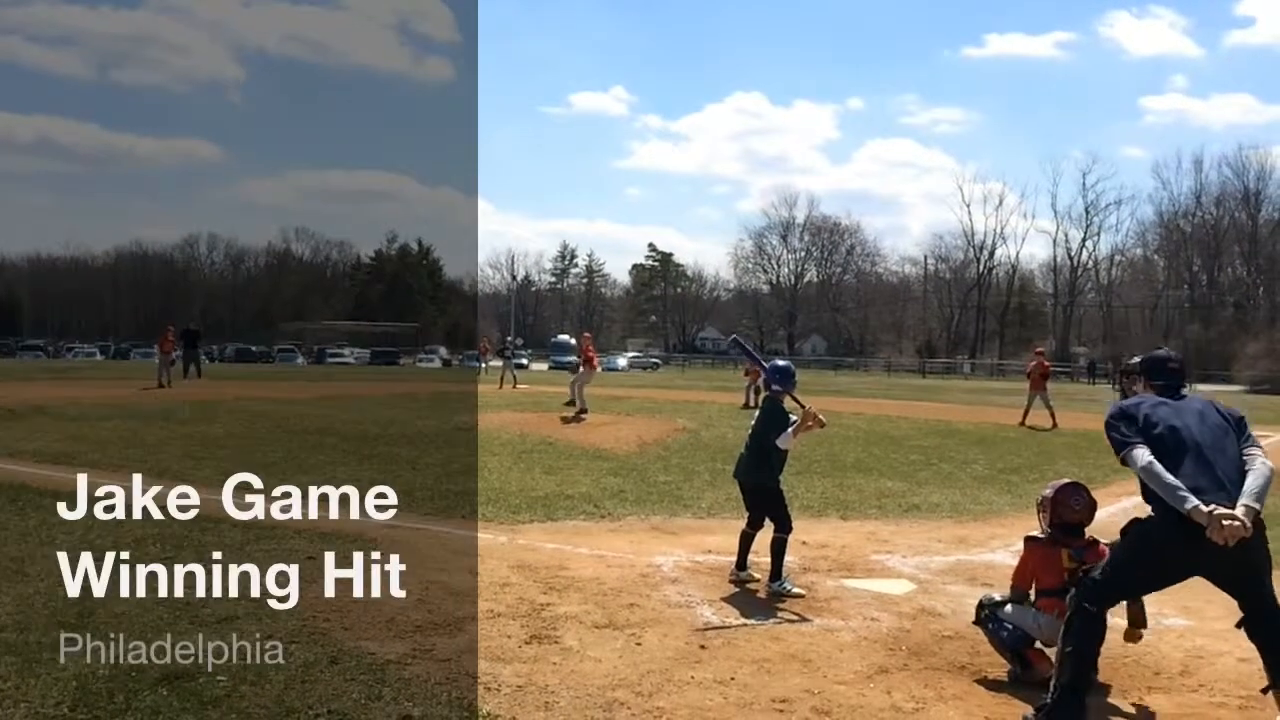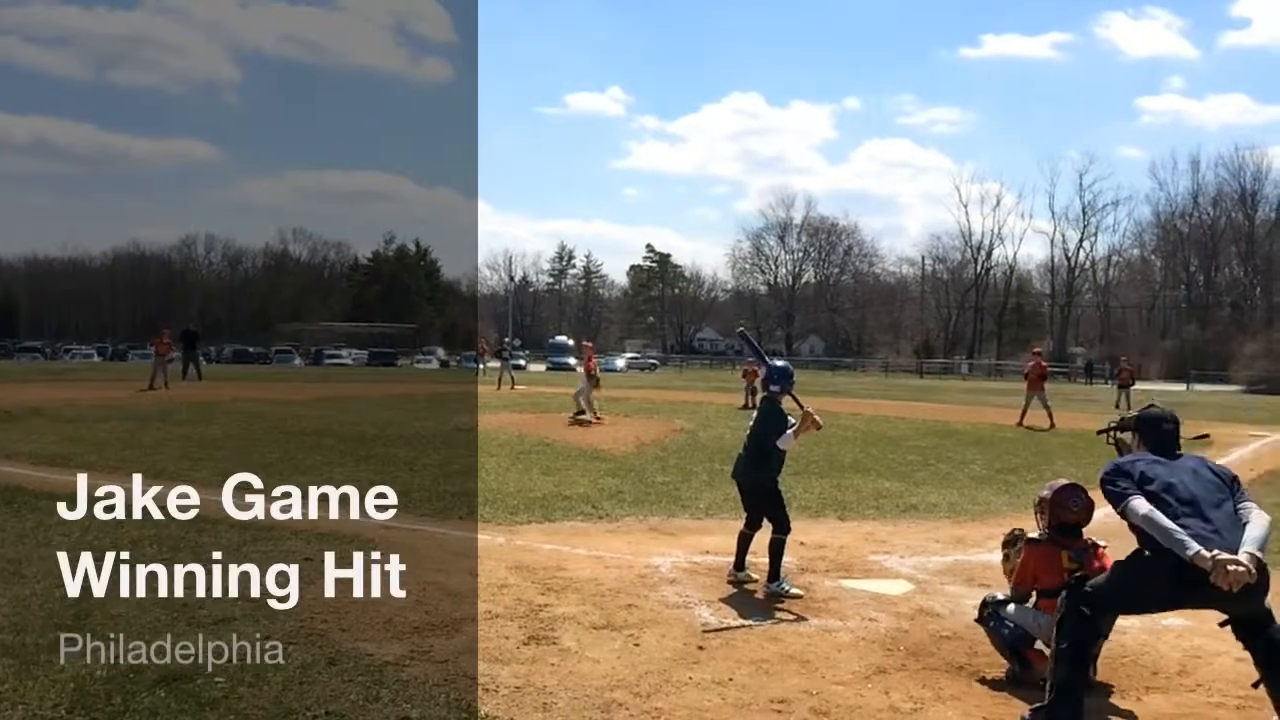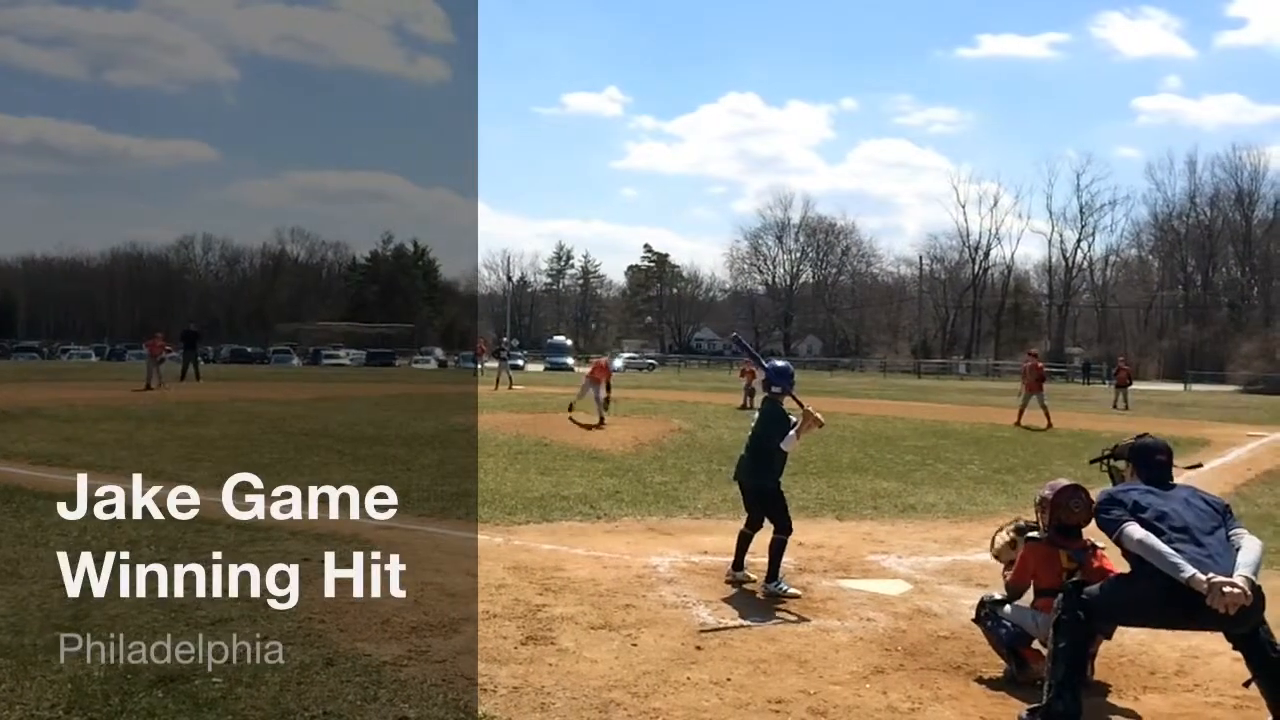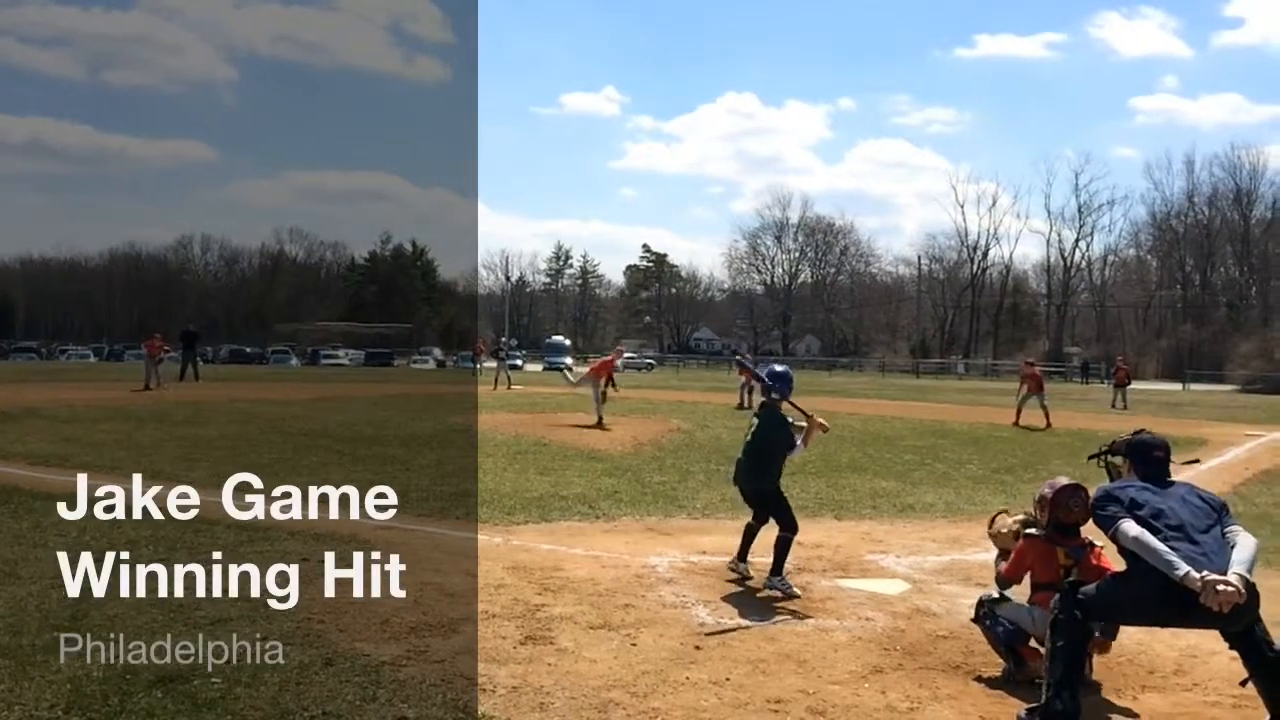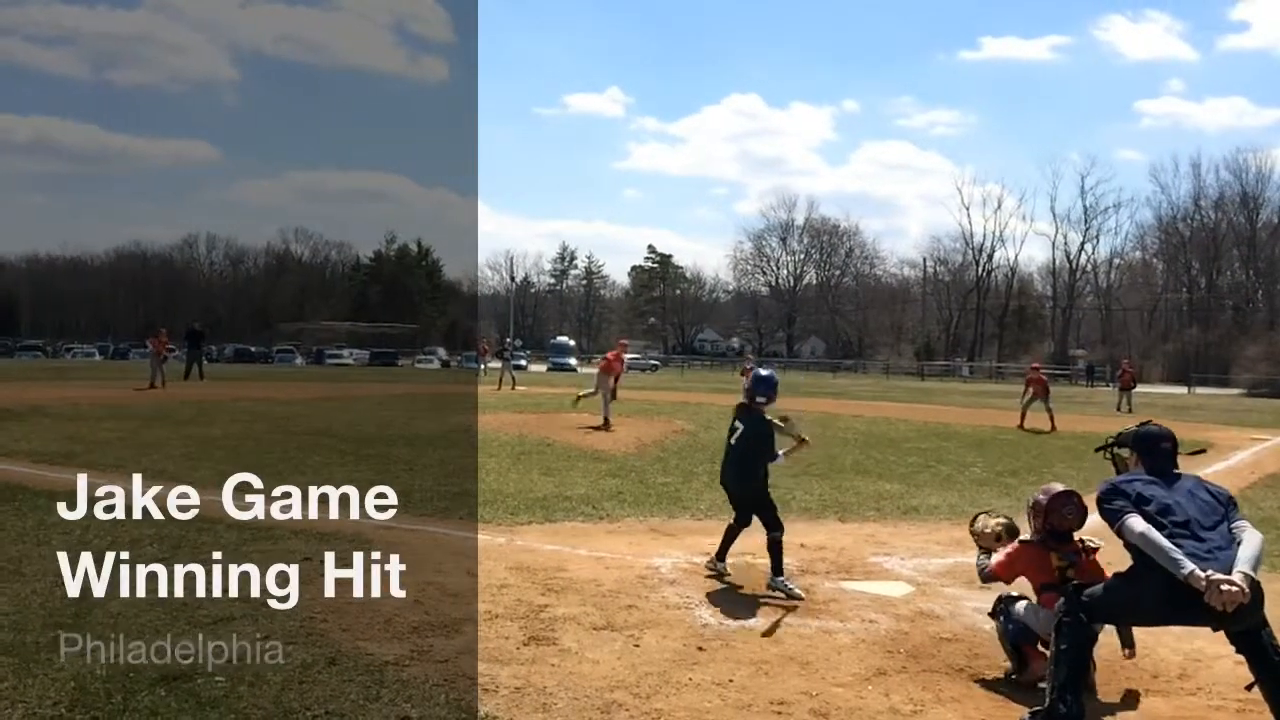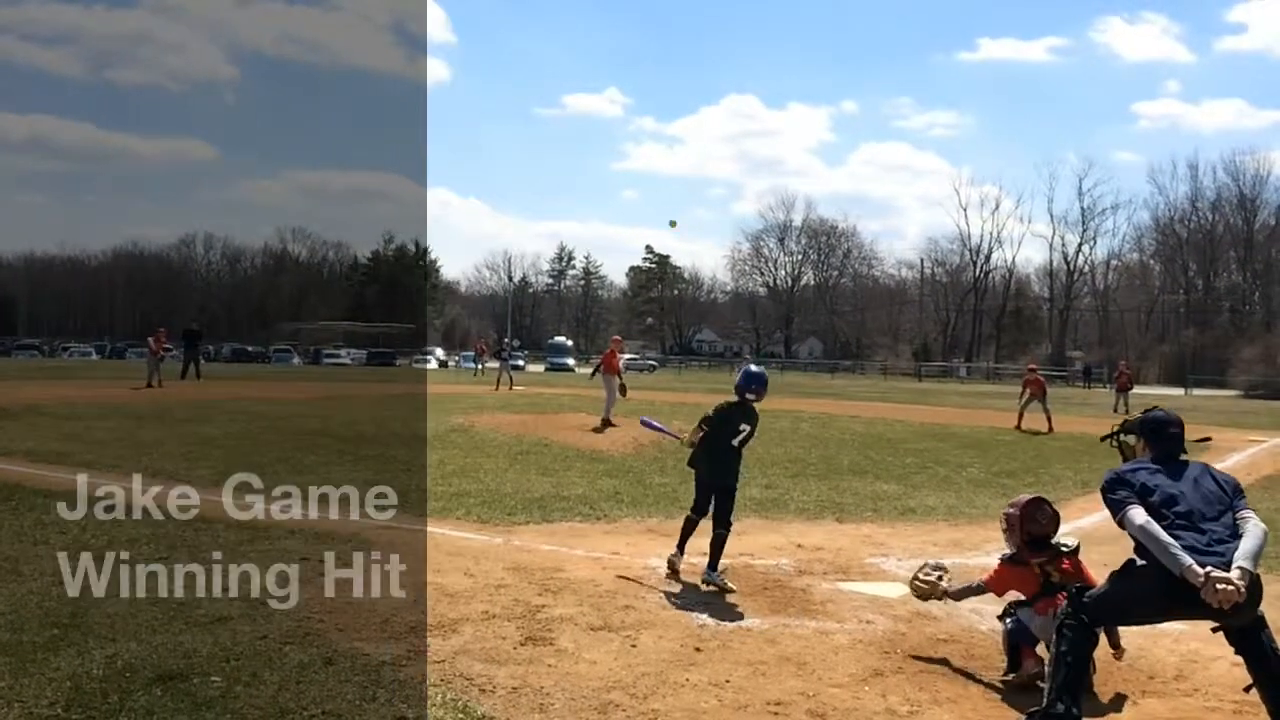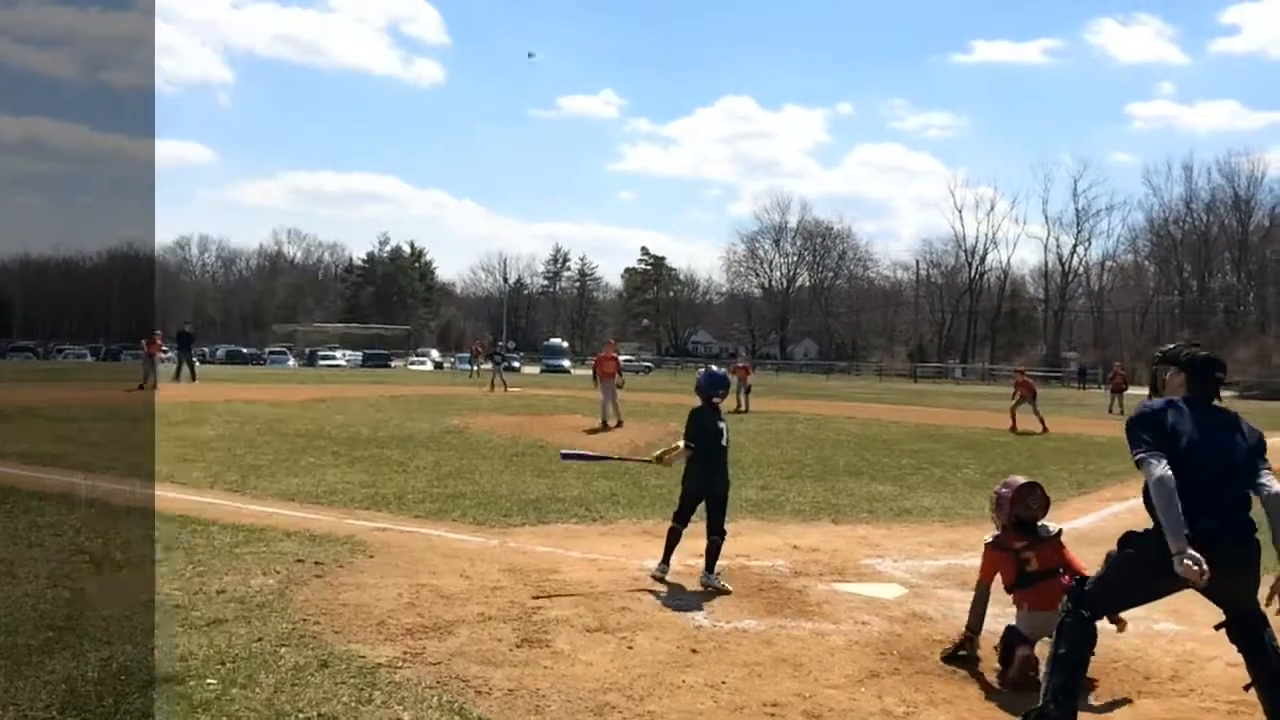
dt=0.3s
person 1, frame 1
left shoulder: (1127, 411)
right shoulder: (1224, 412)
left elbow: (1144, 464)
left wrist: (1199, 513)
right wrist: (1244, 513)
left hip: (1179, 526)
right hip: (1244, 531)
left knee: (1090, 598)
person 1, frame 2
left shoulder: (1121, 468)
right shoulder: (1216, 470)
left elbow: (1143, 513)
left wrist: (1202, 559)
right wrist: (1248, 560)
left hip: (1180, 570)
right hip: (1245, 576)
left knee: (1080, 602)
person 1, frame 3
left shoulder: (1114, 497)
right shoulder: (1207, 499)
left elbow: (1138, 538)
right elbow: (1250, 542)
left wrist: (1197, 581)
right wrist: (1243, 582)
left hip: (1174, 595)
right hip: (1238, 596)
left knee: (1075, 605)
person 1, frame 4
left shoulder: (1110, 494)
right shoulder: (1204, 496)
left elbow: (1134, 536)
right elbow: (1245, 539)
left wrist: (1192, 580)
right wrist: (1236, 579)
left hip: (1167, 593)
right hip: (1232, 596)
left knee: (1072, 606)
person 1, frame 5
left shoulder: (1117, 488)
right shoulder: (1213, 490)
left elbow: (1141, 532)
right elbow: (1251, 536)
left wrist: (1196, 578)
right wrist: (1241, 579)
left hip: (1172, 589)
right hip: (1237, 593)
left knee: (1075, 608)
right knee: (1248, 617)
person 1, frame 6
left shoulder: (1122, 477)
right shoulder: (1219, 478)
left elbow: (1141, 524)
right elbow: (1255, 527)
left wrist: (1194, 574)
right wrist: (1239, 575)
left hip: (1170, 584)
right hip: (1238, 588)
left knee: (1078, 612)
right knee: (1248, 624)
person 1, frame 7
left shoulder: (1150, 414)
right shoulder: (1245, 429)
left elbow: (1161, 475)
left wrist: (1178, 547)
left hip: (1174, 549)
right hip: (1239, 550)
left knee: (1081, 606)
person 2, frame 1
left shoulder: (769, 406)
right shoulder: (775, 409)
left elbow: (790, 427)
right elbow: (783, 442)
left wrist: (809, 423)
right wrist: (803, 422)
left hip: (748, 472)
right hip: (761, 476)
left knee: (756, 519)
right knee: (783, 524)
left ankle: (740, 569)
right ankle: (776, 581)
person 2, frame 2
left shoulder: (767, 406)
right shoulder: (773, 411)
left elbow: (788, 428)
right elbow: (783, 443)
left wrist: (806, 424)
right wrist: (802, 423)
left hip: (747, 473)
right hip: (760, 477)
left knee: (754, 520)
right knee: (781, 525)
left ankle: (738, 570)
right ankle: (774, 582)
person 2, frame 3
left shoulder: (769, 407)
right shoulder: (775, 412)
left elbow: (791, 428)
right elbow: (787, 445)
left wrist: (809, 423)
right wrist: (804, 423)
left hip: (747, 473)
right hip: (762, 478)
left knee: (754, 521)
right knee: (783, 526)
left ankle: (737, 569)
right ankle: (772, 582)
person 2, frame 4
left shoulder: (764, 410)
right shoulder: (775, 419)
left elbow: (788, 428)
right elbow: (794, 451)
left wrist: (811, 426)
right wrist: (811, 429)
left hip: (746, 475)
right hip: (761, 481)
left knee: (761, 515)
right knee: (788, 525)
left ankle: (740, 560)
right ankle: (775, 577)
person 2, frame 5
left shoulder: (741, 409)
right shoulder: (765, 427)
right elbow: (773, 459)
left wrist: (776, 426)
right wrist: (795, 448)
left hip: (730, 477)
right hip: (751, 481)
left knee: (742, 519)
right knee: (774, 526)
left ankle: (717, 560)
right ankle: (778, 578)
person 2, frame 6
left shoulder: (726, 409)
right shoulder: (752, 418)
left elbow: (700, 430)
left wrist: (689, 440)
left hip: (704, 465)
right hip: (726, 473)
left knee: (698, 509)
right knee: (722, 522)
left ankle: (678, 554)
right ankle: (712, 572)
person 2, frame 7
left shoulder: (697, 414)
right shoulder: (718, 416)
left elbow: (688, 449)
left wrist: (669, 458)
right wrist: (668, 451)
left hip: (696, 479)
right hip: (719, 480)
left knee: (680, 519)
right knee: (716, 528)
left ankle: (663, 566)
right ankle: (709, 574)
person 3, frame 1
left shoulder: (1038, 547)
right shoulder: (1098, 550)
left elbow: (1017, 594)
right wrist: (1137, 625)
left hip: (1050, 627)
left knee: (990, 607)
left ankle: (1033, 665)
person 3, frame 2
left shoulder: (1036, 547)
right shoulder: (1096, 551)
left elbow: (1019, 598)
left wrist: (1011, 565)
left hip: (1050, 628)
left knee: (991, 606)
left ankle: (1031, 665)
person 3, frame 3
left shoulder: (1035, 546)
right shoulder: (1094, 552)
left elbow: (1013, 592)
left wrist: (1009, 561)
right wrist: (1098, 633)
left hip: (1048, 627)
left knee: (988, 607)
left ankle: (1028, 664)
person 3, frame 4
left shoulder: (1032, 542)
right shoulder: (1092, 550)
left elbow: (1003, 582)
left wrist: (1004, 551)
right wrist: (1106, 636)
left hip: (1045, 624)
left knee: (987, 606)
left ankle: (1027, 662)
person 3, frame 5
left shoulder: (1027, 549)
right shoulder: (1086, 553)
left elbow: (986, 574)
left wrist: (985, 550)
right wrist: (1128, 642)
left hip: (1051, 623)
left knee: (1006, 606)
left ankle: (1030, 664)
person 3, frame 6
left shoulder: (1011, 565)
right shoulder: (1068, 555)
left elbow: (975, 589)
left wrist: (945, 592)
right wrist: (1115, 642)
left hip: (1051, 629)
left knee: (1015, 612)
left ankle: (1028, 663)
person 3, frame 7
left shoulder: (996, 548)
right shoulder: (1051, 540)
left elbow: (982, 592)
left wrist: (970, 634)
right wrist: (1113, 615)
left hip: (1033, 619)
left knee: (1012, 635)
left ankle: (1020, 653)
